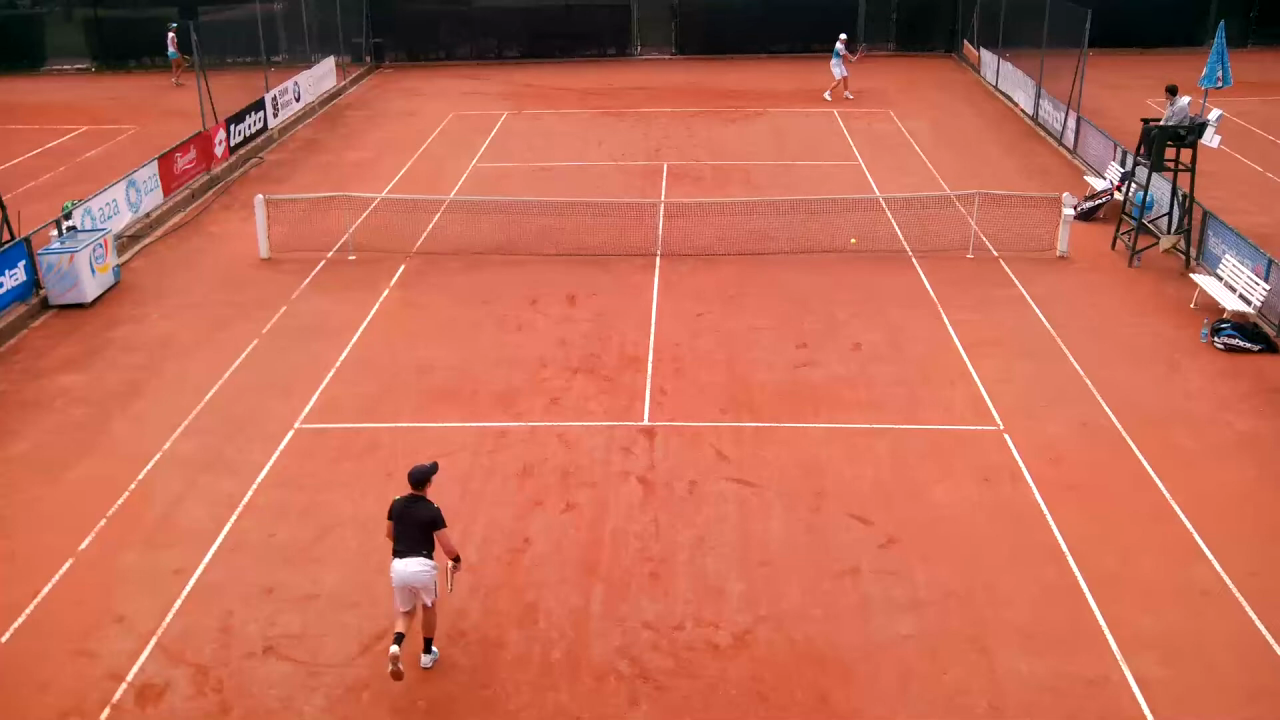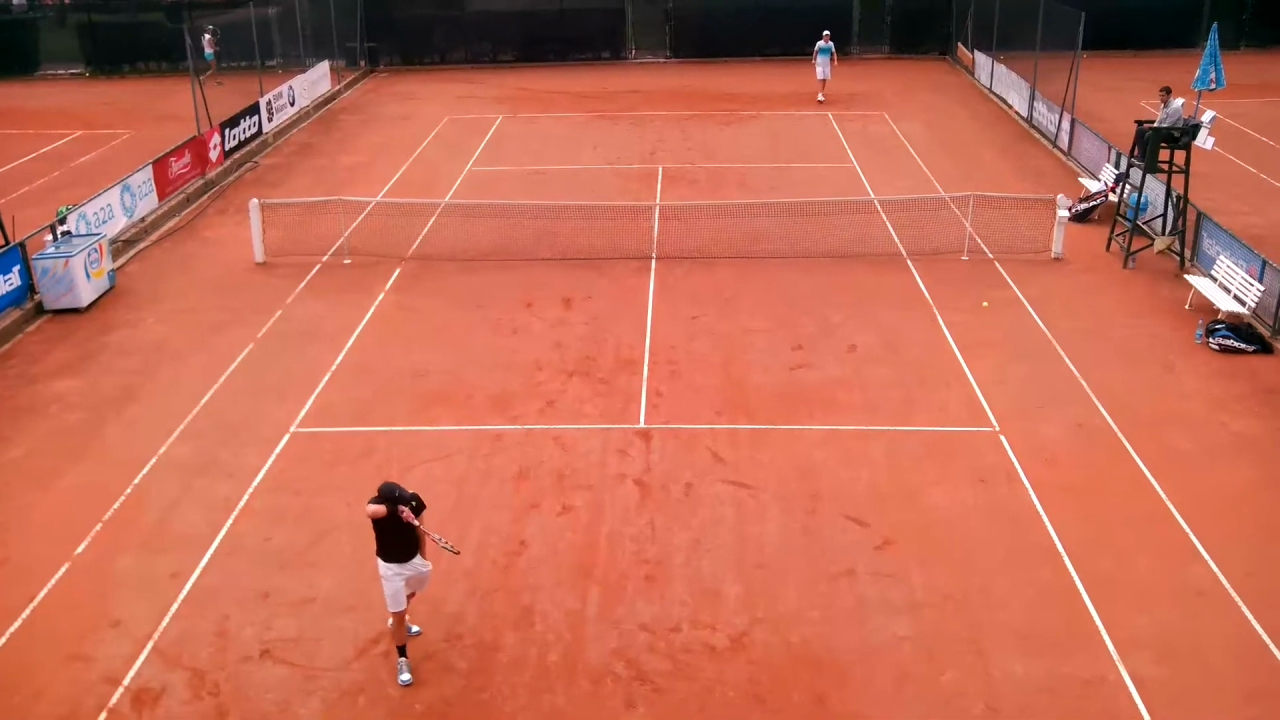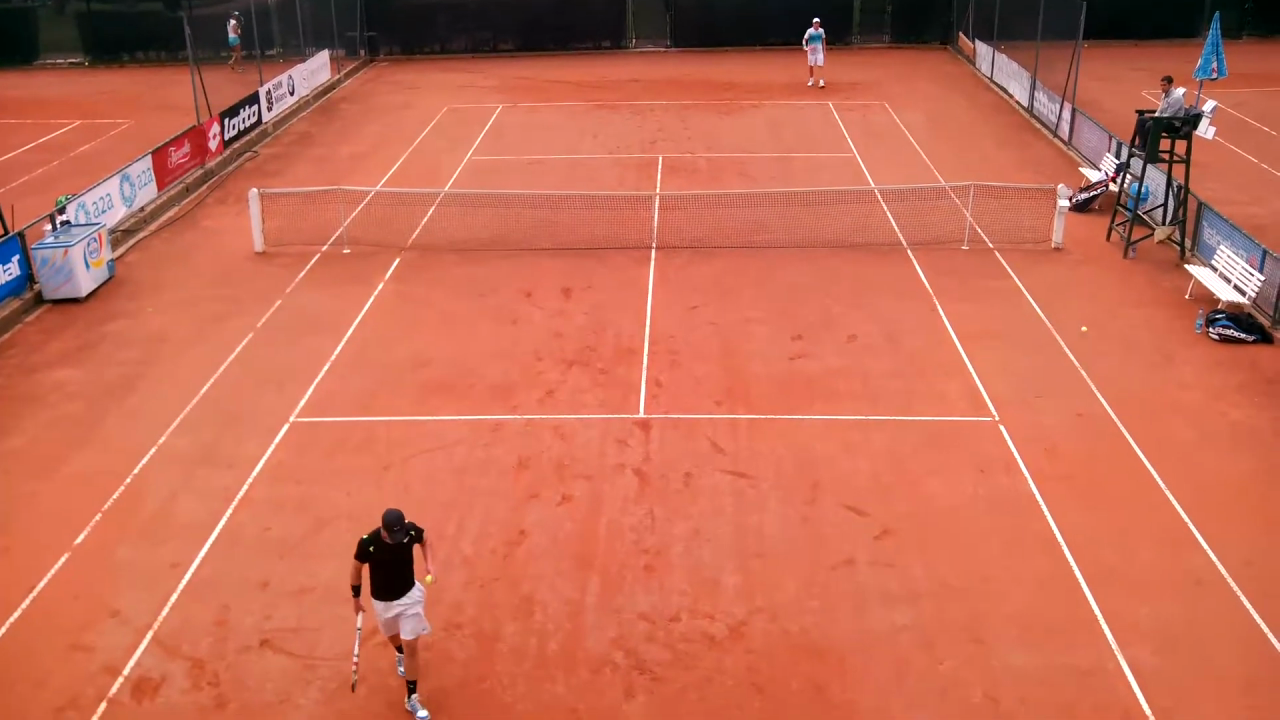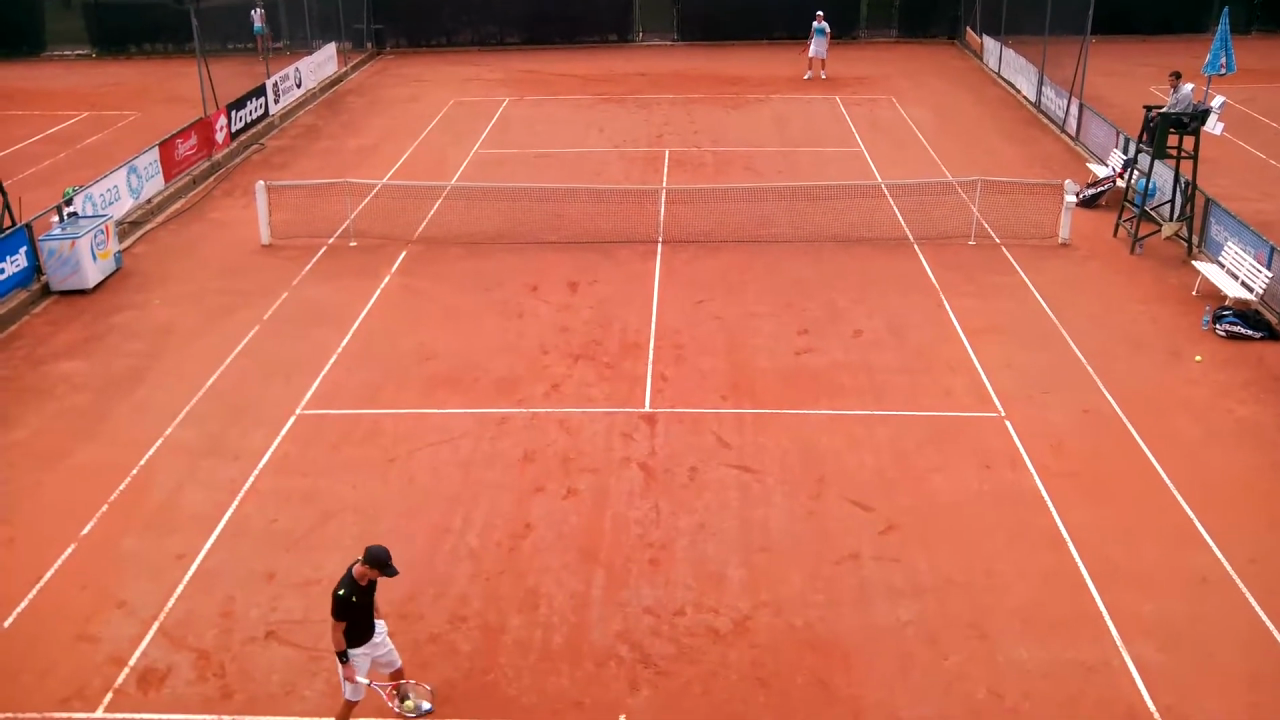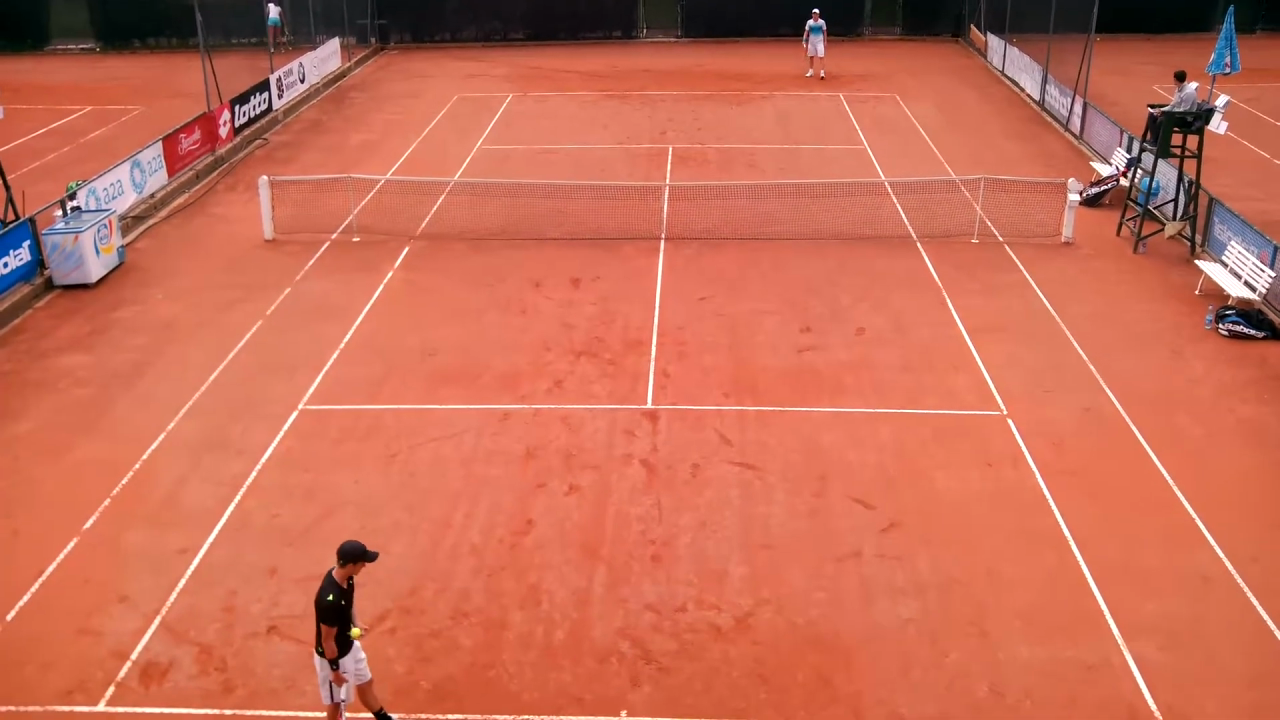
dt=0.7s
person 1, frame 1
left shoulder: (396, 504)
right shoulder: (432, 511)
right elbow: (447, 548)
right wrist: (457, 561)
left hip: (398, 566)
right hip: (422, 566)
left knee: (405, 612)
right knee: (429, 607)
left ankle: (396, 645)
right ankle: (427, 653)
person 1, frame 2
left shoulder: (413, 500)
right shoulder: (377, 504)
right elbow: (370, 511)
left wrist: (422, 555)
right wrist: (397, 510)
left hip: (413, 560)
right hip: (391, 566)
left knee: (409, 593)
right knee: (399, 614)
left ankle: (396, 621)
right ankle: (402, 661)
person 1, frame 3
left shoulder: (411, 531)
right shoulder: (368, 543)
left elbow: (424, 540)
right elbow: (356, 569)
left wrist: (429, 565)
right wrist: (356, 597)
left hip: (409, 595)
right hip: (382, 601)
left knee: (412, 645)
right knee: (393, 636)
left ankle: (412, 698)
right ankle: (401, 651)
person 1, frame 4
left shoulder: (370, 572)
right shoulder: (343, 594)
right elbow: (335, 633)
left wrist: (378, 617)
right wrist: (345, 663)
left hip: (374, 632)
right hip: (354, 647)
left knee: (397, 669)
right knee: (353, 698)
person 1, frame 5
left shoulder: (347, 577)
right shoulder: (329, 600)
right elbow: (327, 640)
left wrist: (356, 623)
right wrist: (336, 670)
left hip: (350, 645)
right hip: (334, 656)
left knee: (365, 684)
right knee: (337, 701)
